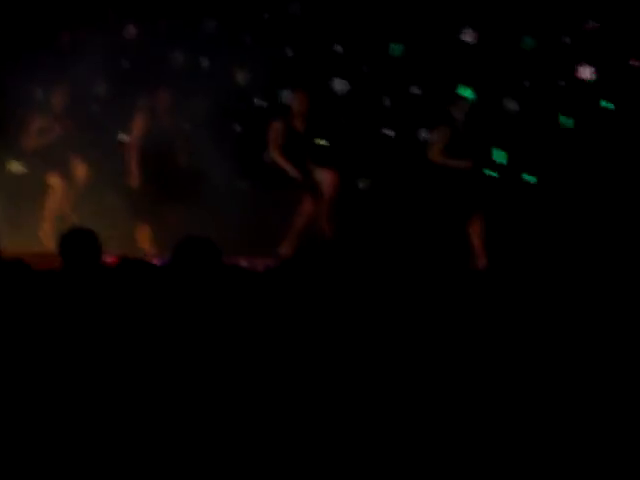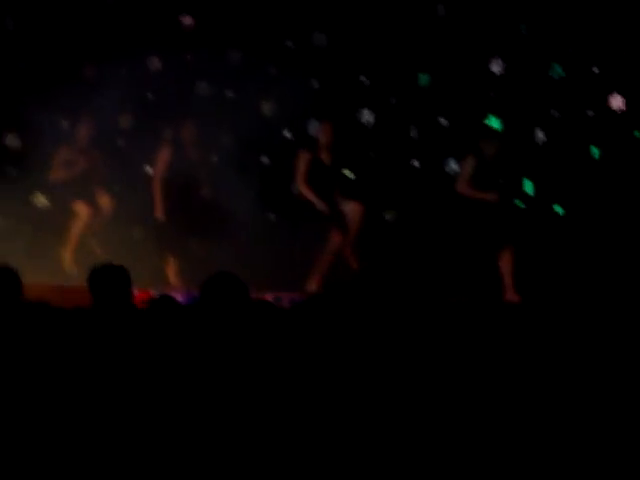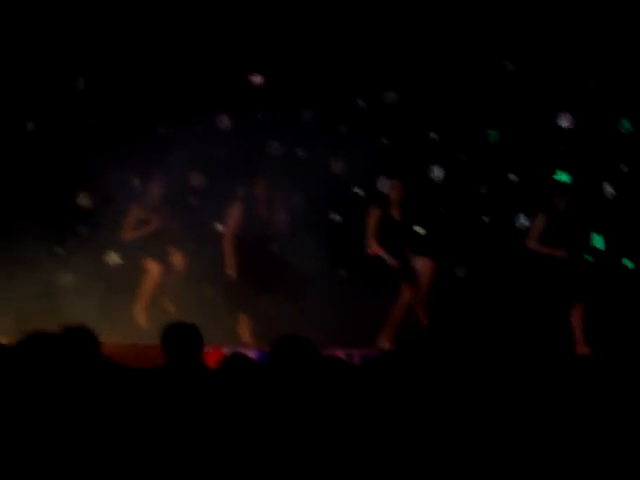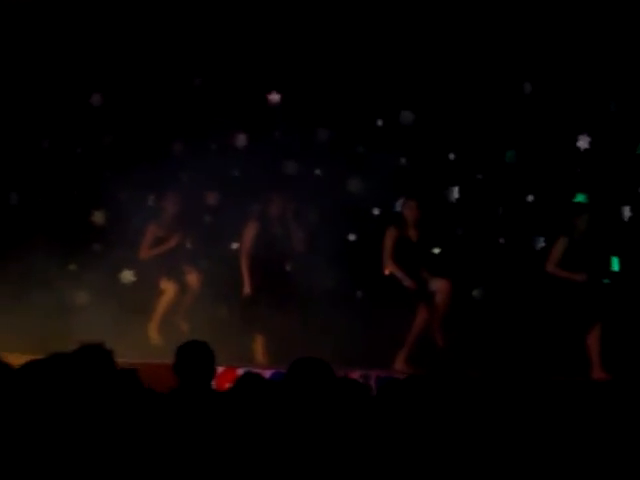
dt=0.4s
person 1, frame 1
left shoulder: (306, 125)
right shoulder: (281, 123)
right elbow: (273, 151)
left wrist: (311, 166)
right wrist: (291, 169)
left hip: (303, 170)
right hip: (284, 170)
person 1, frame 2
left shoulder: (333, 157)
right shoulder: (307, 154)
right elbow: (300, 183)
left wrist: (338, 199)
right wrist: (318, 202)
left hip: (330, 202)
right hip: (310, 202)
left knee: (338, 235)
left ankle: (315, 281)
person 1, frame 3
left shoulder: (403, 213)
right shoulder: (377, 211)
left elbow: (405, 241)
right elbow: (370, 239)
left wrist: (409, 255)
right wrist: (388, 258)
left hip: (401, 258)
right hip: (382, 259)
left knee: (414, 283)
person 1, frame 4
left shoulder: (419, 233)
right shoulder: (394, 231)
left elbow: (421, 261)
right elbow: (387, 260)
left wrist: (425, 275)
right wrist: (405, 278)
left hip: (417, 279)
right hip: (398, 279)
left knee: (440, 291)
person 2, frame 1
left shoulder: (171, 120)
right shoulder: (144, 117)
left elbow: (178, 143)
right elbow: (134, 144)
left wrist: (180, 157)
right wrist: (135, 172)
left hip: (165, 168)
right hip: (147, 167)
right knee: (148, 201)
right ankle: (145, 235)
person 2, frame 2
left shoulder: (196, 152)
right shoulder: (169, 149)
left elbow: (200, 176)
right elbow: (158, 177)
left wrist: (204, 189)
right wrist: (159, 205)
left hip: (190, 201)
right hip: (171, 200)
right knee: (174, 232)
right ankle: (173, 268)
person 2, frame 3
left shoulder: (269, 208)
right shoulder: (240, 206)
left elbow: (278, 231)
right elbow: (229, 235)
left wrist: (278, 208)
right wrist: (230, 263)
left hip: (262, 259)
right hip: (244, 258)
right knee: (246, 291)
right ankle: (245, 327)
person 2, frame 4
left shoulder: (285, 227)
right shoulder: (256, 225)
left elbow: (299, 247)
right elbow: (245, 254)
left wrist: (291, 222)
right wrist: (247, 281)
left hip: (277, 277)
right hip: (260, 277)
right knee: (265, 310)
right ankle: (260, 348)
person 3, frame 1
left shoulder: (465, 131)
right shoulder: (446, 130)
right elbow: (433, 155)
left wrist: (473, 163)
right wrist: (459, 163)
left hip: (464, 180)
right hip: (449, 181)
left knee: (475, 216)
left ankle: (480, 258)
person 3, frame 2
left shoulder: (495, 164)
right shoulder: (472, 161)
right elbow: (460, 187)
right wrist: (485, 196)
left hip: (492, 211)
right hip: (476, 212)
left knee: (505, 247)
left ankle: (509, 291)
person 3, frame 3
left shoulder: (567, 220)
right shoulder: (544, 217)
left elbow: (570, 244)
right elbow: (531, 243)
right wrist: (555, 252)
left hip: (564, 268)
right hip: (548, 268)
left knee: (576, 302)
left ankle: (580, 344)
person 3, frame 4
left shoulder: (587, 243)
right shoulder: (565, 240)
left elbow: (589, 268)
right elbow: (550, 267)
right wrist: (574, 277)
left hip: (583, 292)
right hip: (567, 292)
left knee: (594, 325)
left ankle: (596, 369)
person 4, frame 1
left shoulder: (66, 121)
right shoulder: (41, 119)
left elbow: (71, 143)
right elbow: (28, 144)
left wrist: (73, 155)
right wrist: (51, 136)
left hip: (62, 155)
right hip: (43, 159)
left knee: (82, 171)
right knee: (60, 184)
left ankle: (66, 204)
right ankle: (46, 228)
person 4, frame 2
left shoulder: (92, 153)
right shoulder: (66, 151)
left elbow: (98, 174)
right elbow: (53, 177)
left wrist: (98, 186)
right wrist: (77, 169)
left hip: (87, 187)
right hip: (69, 190)
left knee: (107, 203)
right knee: (87, 212)
left ankle: (92, 237)
right ankle: (68, 251)
person 4, frame 3
left shoulder: (163, 209)
right shoulder: (138, 209)
left elbow: (170, 231)
right elbow: (125, 236)
right wrist: (149, 228)
left hip: (159, 244)
right hip: (140, 247)
left knee: (179, 261)
right knee: (157, 270)
left ankle: (167, 296)
right ankle: (140, 307)
person 4, frame 4
left shoulder: (177, 225)
right shoulder: (154, 227)
left elbow: (181, 248)
right elbow: (143, 255)
right wrist: (168, 245)
left hip: (173, 261)
right hip: (156, 265)
left knee: (195, 280)
right knee: (172, 289)
left ankle: (181, 315)
right ankle: (153, 326)
